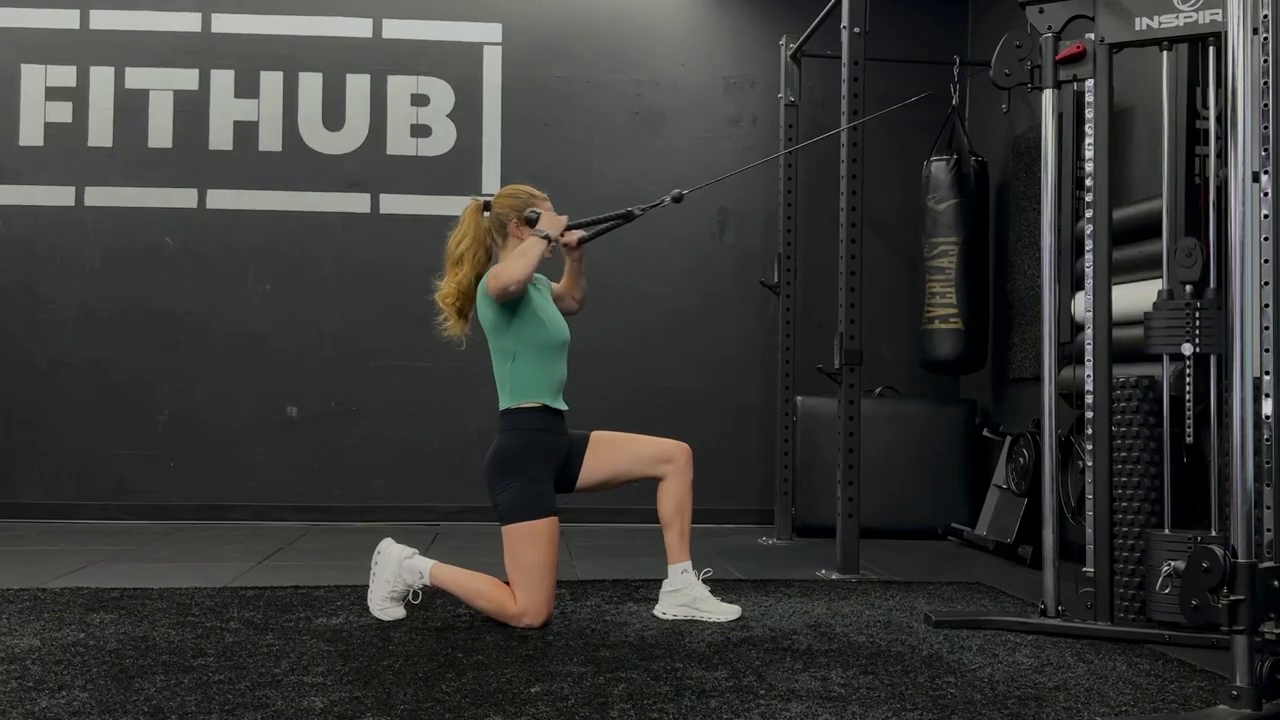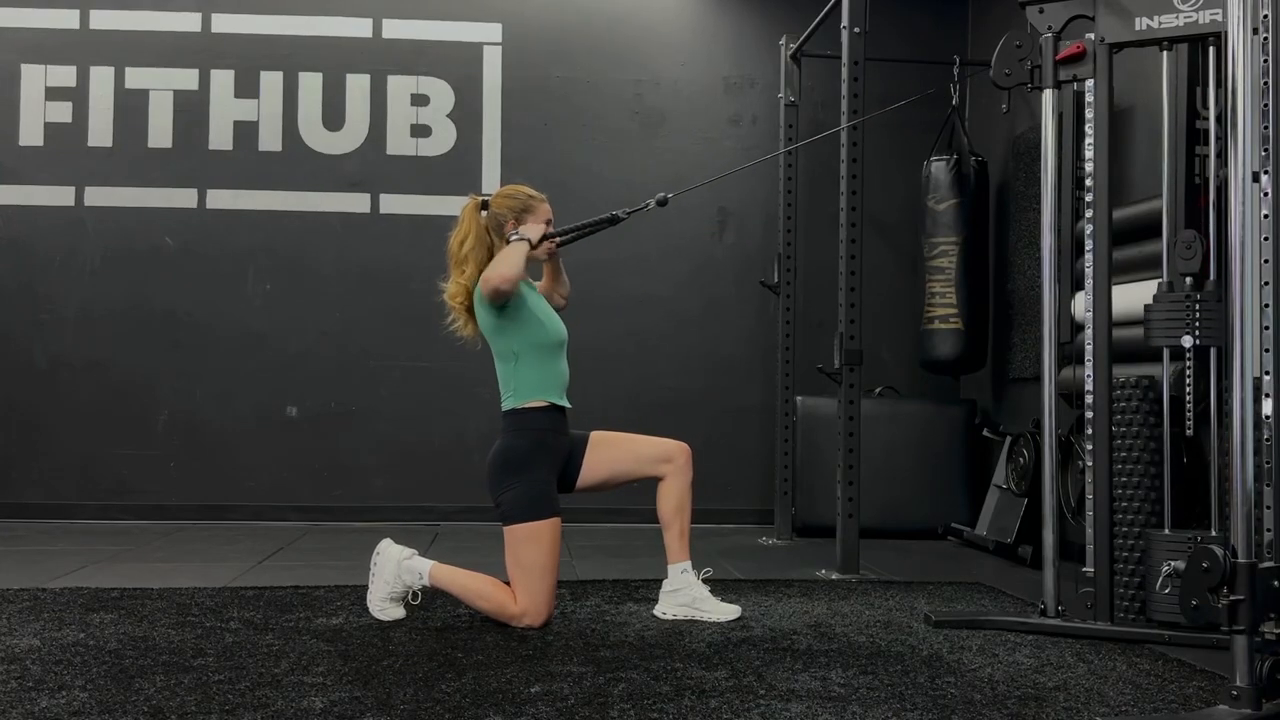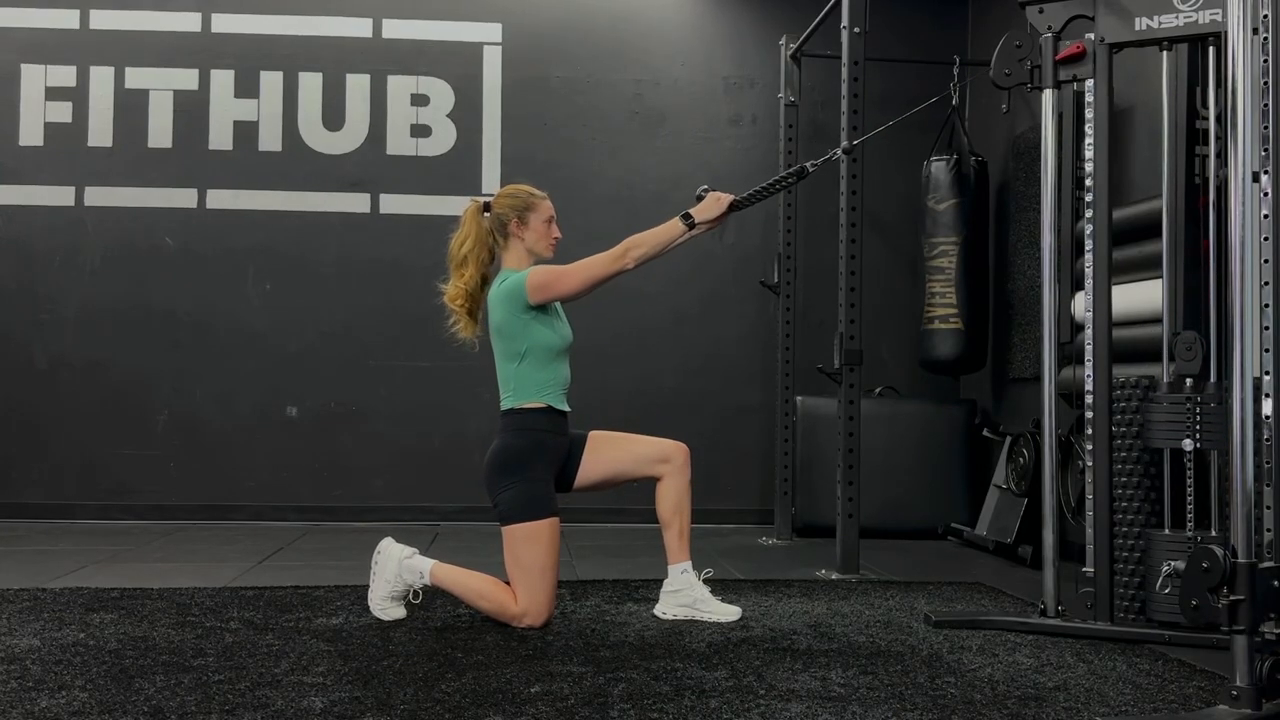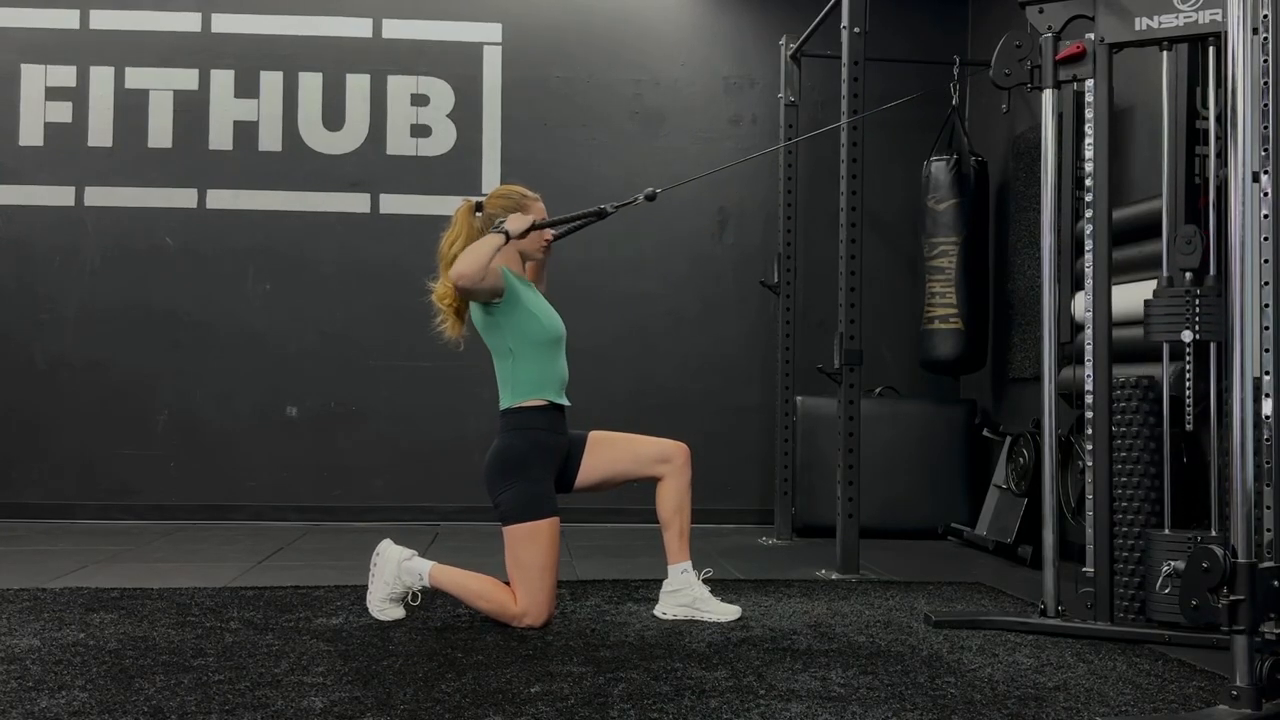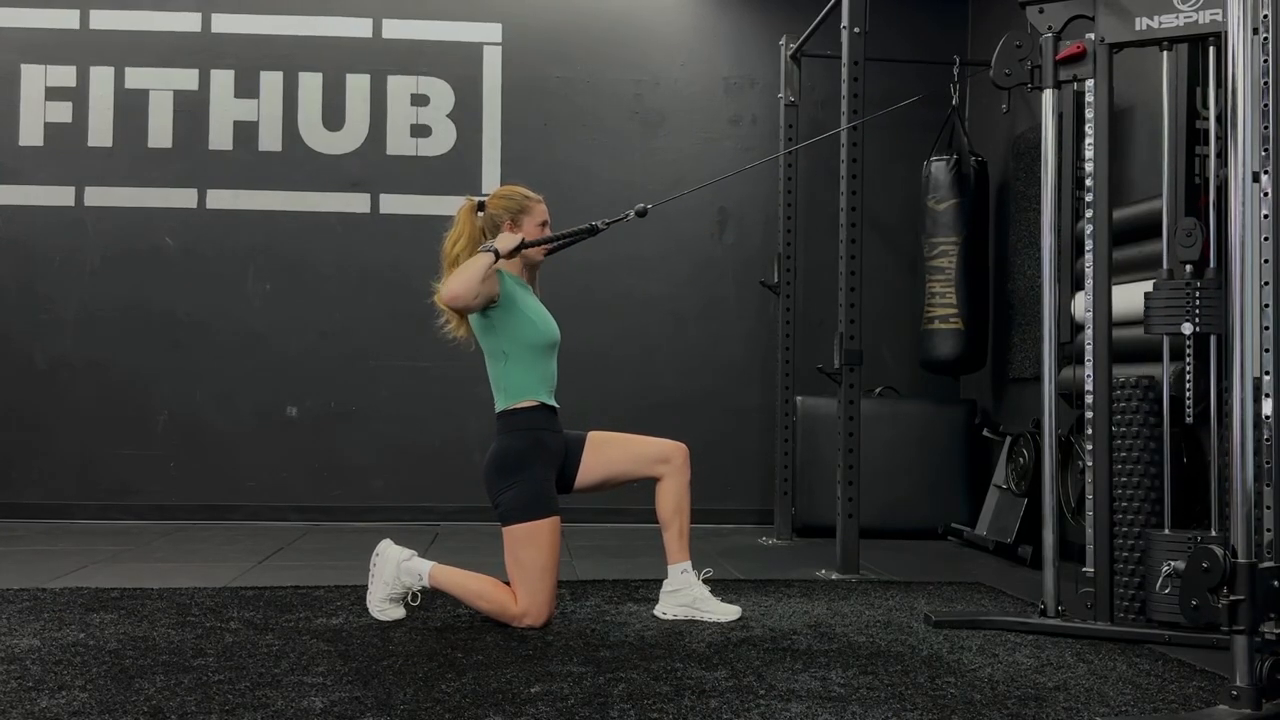
dt=1s
person 1, frame 1
left shoulder: (534, 283)
right shoulder: (499, 282)
left elbow: (571, 299)
right elbow: (512, 277)
left wrist: (572, 253)
right wrist: (544, 234)
left hip: (555, 442)
right hip: (522, 449)
left knee: (676, 457)
right knee: (530, 614)
left ankle: (680, 590)
right ankle: (410, 567)
person 1, frame 2
left shoulder: (519, 286)
right shoulder: (496, 285)
left elbow: (557, 296)
right elbow: (499, 275)
left wrist: (549, 254)
right wrist: (523, 240)
left hip: (555, 442)
right hip: (524, 449)
left knee: (675, 457)
right knee: (529, 613)
left ankle: (680, 590)
right ankle: (409, 568)
person 1, frame 3
left shoulder: (530, 285)
right shoulder: (519, 286)
left elbow: (620, 260)
right elbow: (622, 258)
left wrist: (696, 224)
right wrist: (693, 216)
left hip: (554, 442)
right hip: (523, 451)
left knee: (673, 457)
right knee: (530, 614)
left ankle: (680, 590)
right ankle: (410, 567)
person 1, frame 4
left shoulder: (517, 282)
right shoulder: (490, 282)
right elbow: (462, 273)
left wrist: (537, 245)
right wrist: (505, 230)
left hip: (554, 441)
right hip: (522, 449)
left knee: (674, 457)
right knee: (530, 614)
left ankle: (680, 590)
right ankle: (408, 569)
person 1, frame 5
left shoulder: (515, 285)
right shoulder: (490, 282)
right elbow: (450, 295)
left wrist: (530, 267)
right wrist: (492, 249)
left hip: (551, 441)
right hip: (520, 449)
left knee: (673, 458)
right knee: (530, 614)
left ankle: (680, 590)
right ankle: (408, 569)
